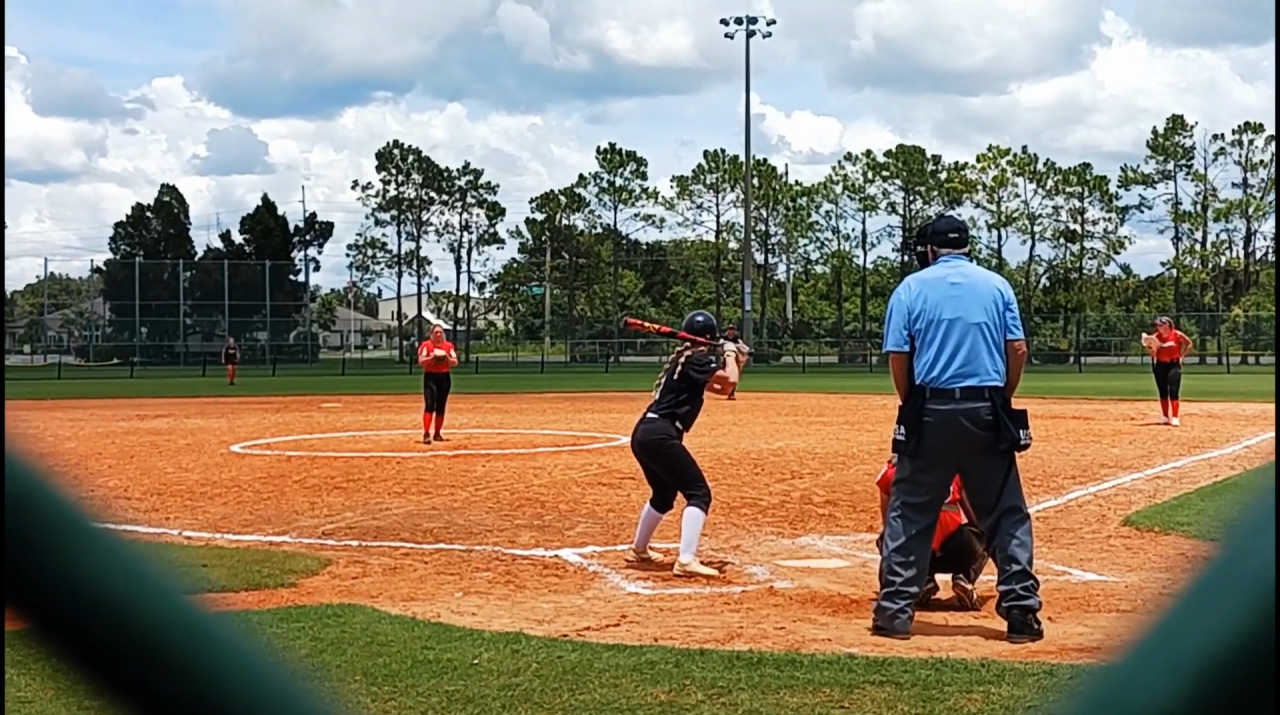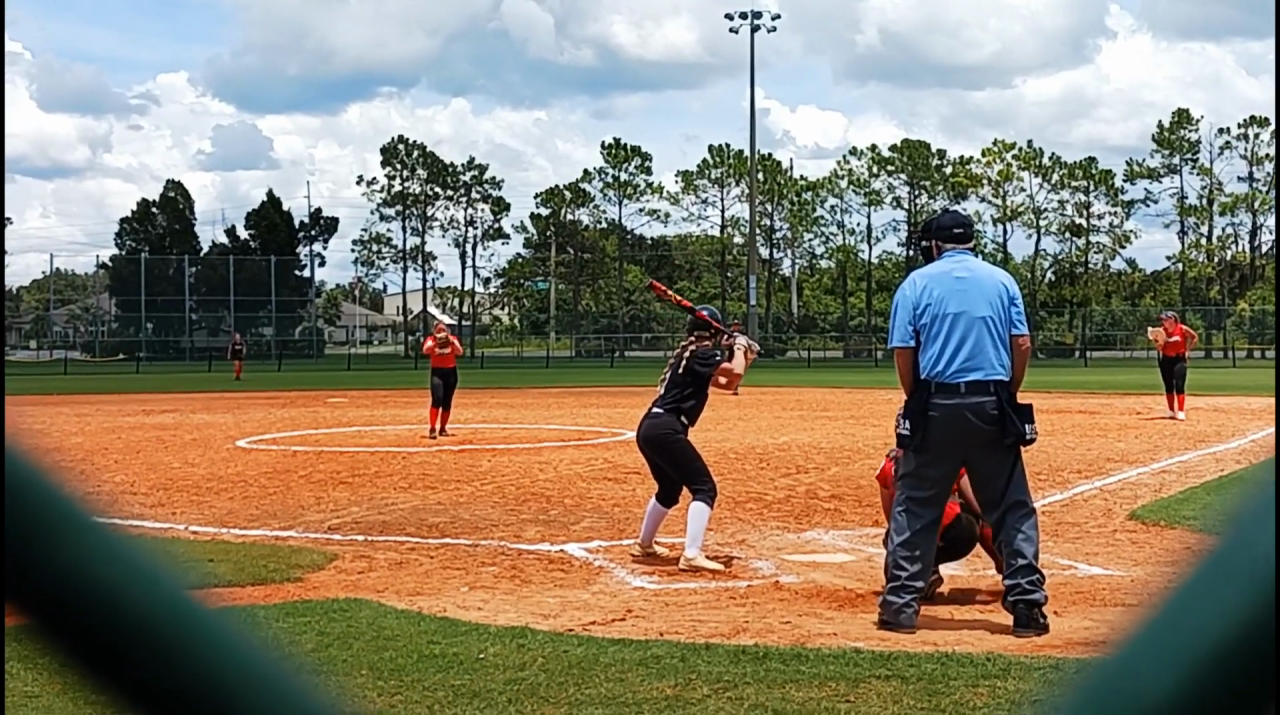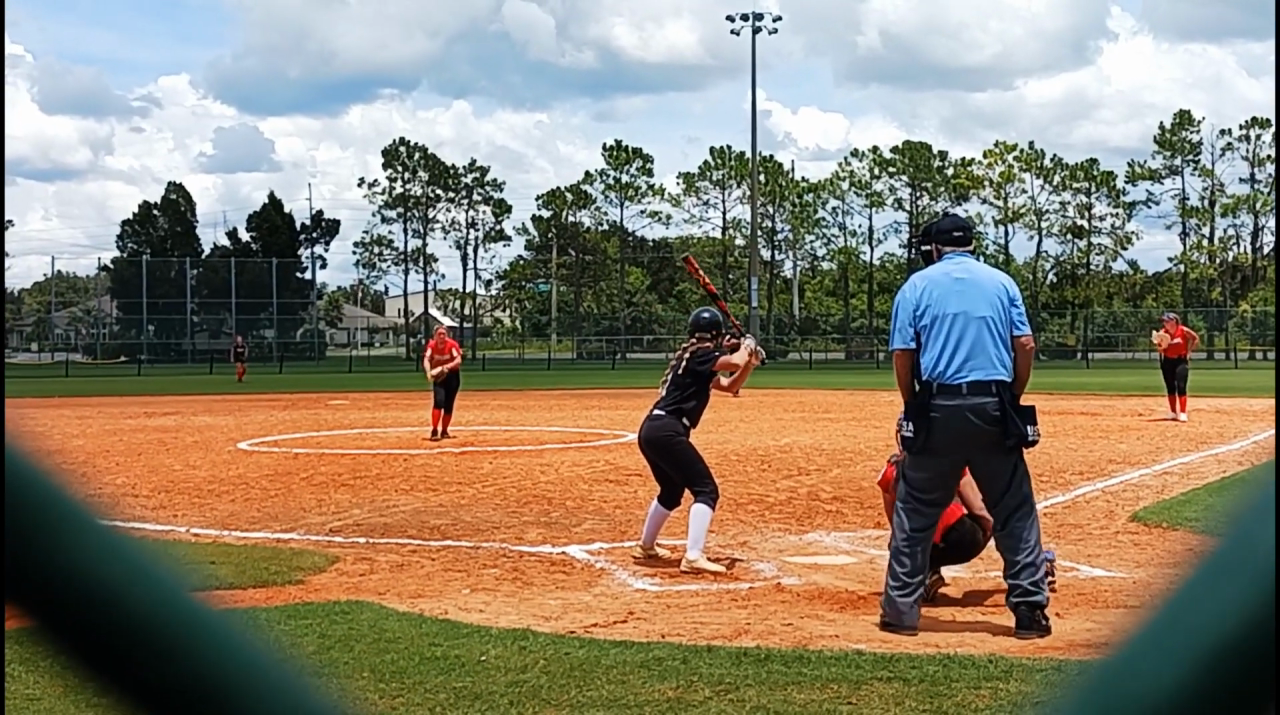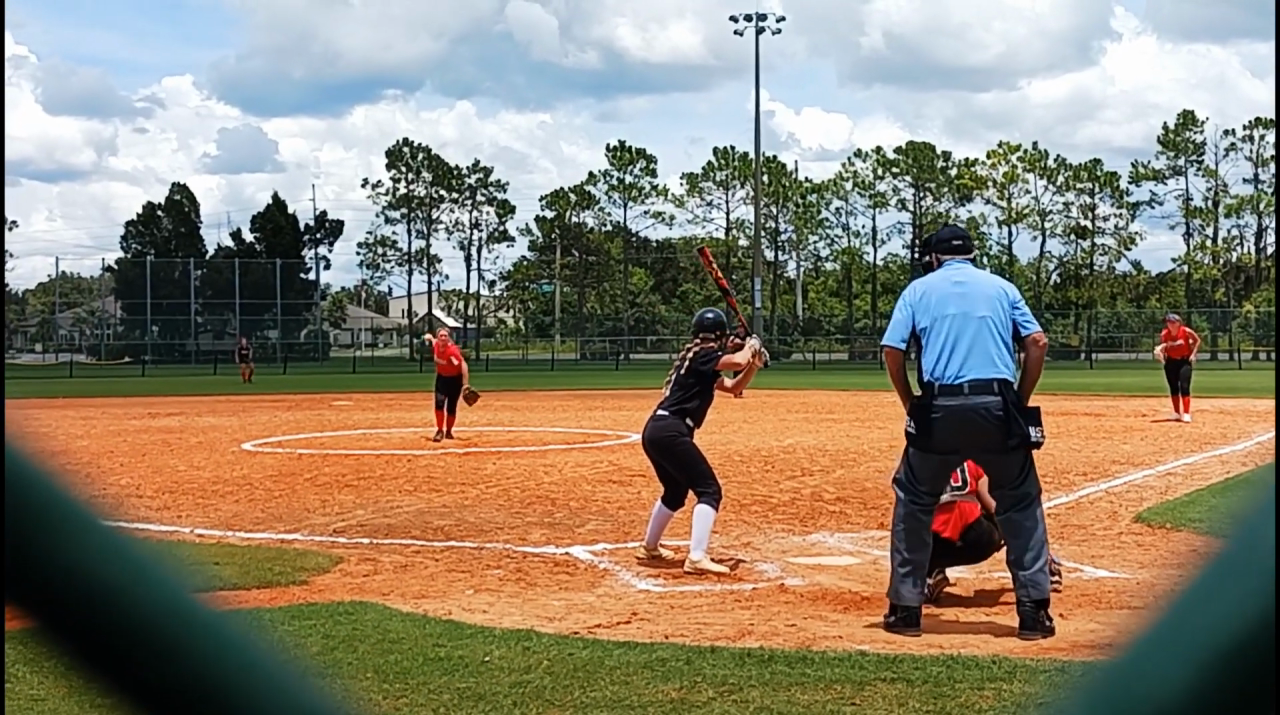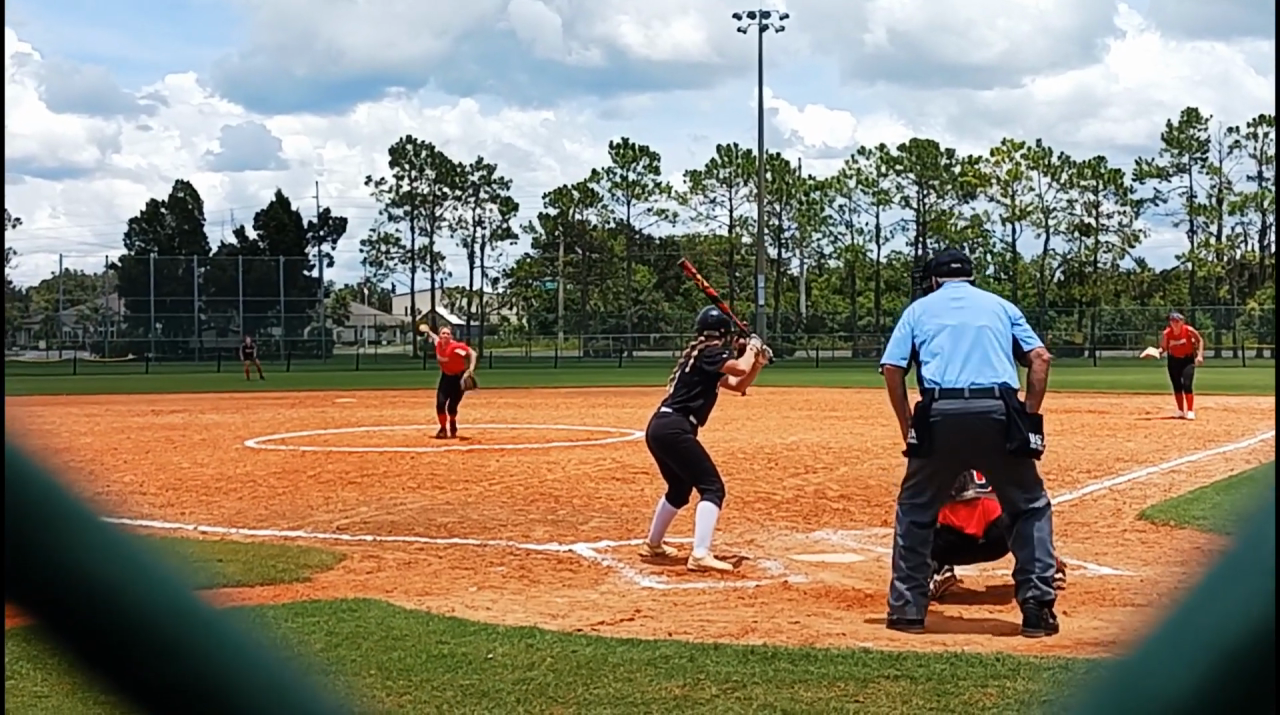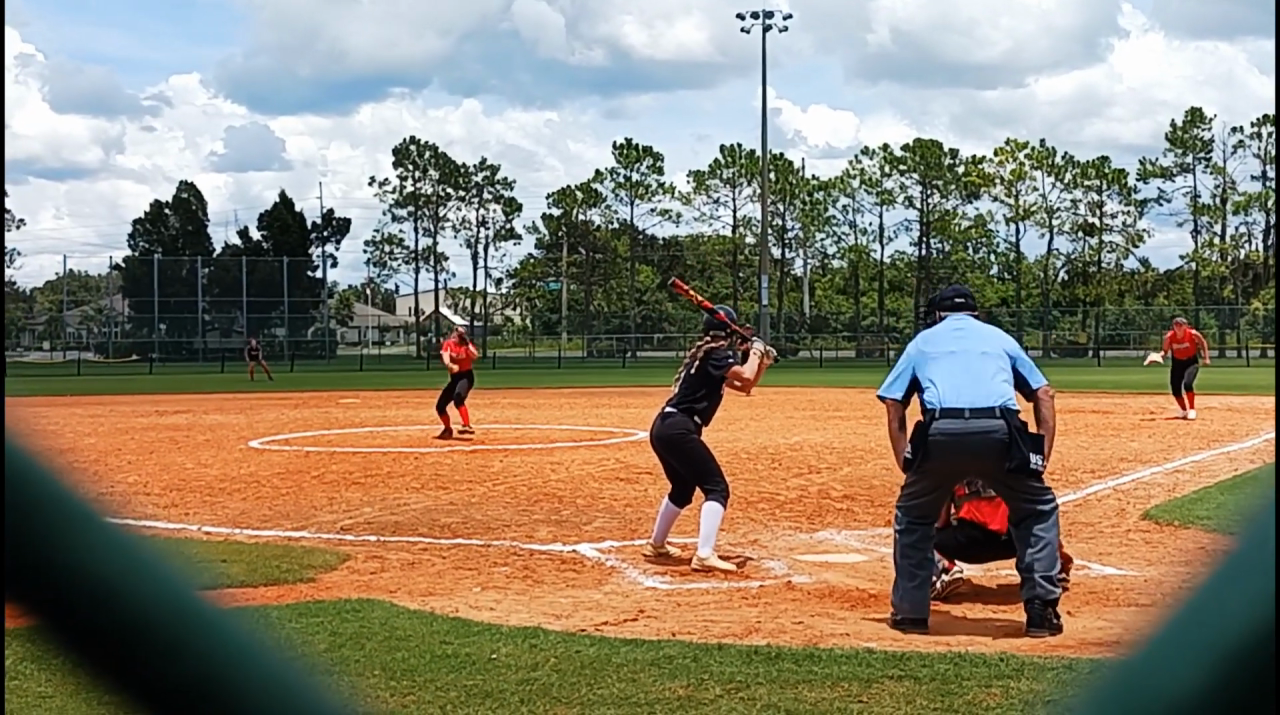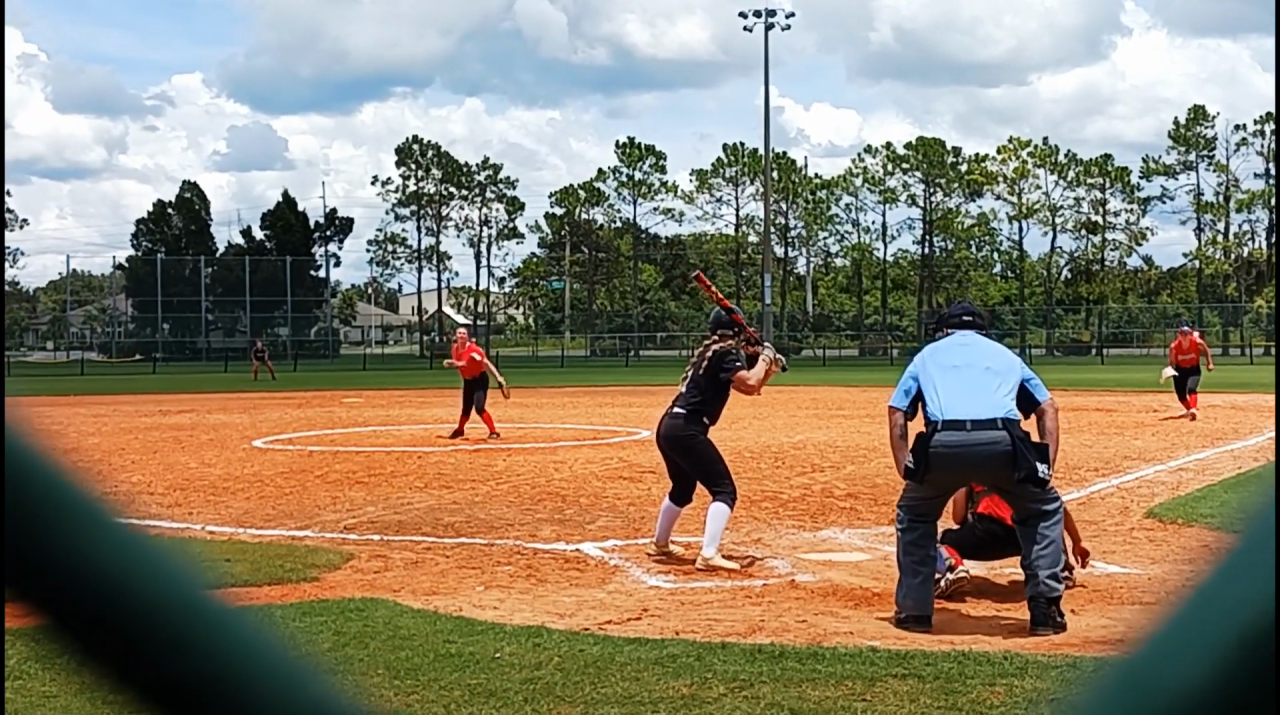
dt=0.2s
person 1, frame 1
left shoulder: (911, 287)
right shoulder: (997, 284)
left elbow: (898, 358)
right elbow: (1018, 350)
left wrist: (912, 409)
right wrist: (1001, 403)
left hip: (931, 411)
right hip: (986, 411)
left knee: (909, 514)
right knee: (1007, 514)
left ankle: (895, 612)
right ankle: (1021, 612)
person 1, frame 2
left shoulder: (916, 282)
right shoulder: (1002, 280)
left elbow: (903, 355)
right elbow: (1022, 346)
left wrist: (916, 406)
right wrist: (1007, 400)
left hip: (936, 406)
right hip: (991, 405)
left knee: (914, 510)
right knee: (1012, 509)
left ankle: (900, 607)
right ankle: (1027, 607)
person 1, frame 3
left shoulder: (918, 284)
right shoulder: (1001, 282)
left elbow: (901, 357)
right elbow: (1026, 346)
left wrist: (913, 408)
right wrist: (1012, 401)
left hip: (938, 407)
right hip: (993, 406)
left knee: (915, 512)
right knee: (1015, 510)
left ankle: (902, 611)
right ankle: (1029, 610)
person 1, frame 4
left shoulder: (918, 289)
right shoulder: (1001, 287)
left elbow: (892, 351)
right elbow: (1037, 342)
left wrist: (911, 406)
right wrist: (1020, 402)
left hip: (940, 407)
right hip: (996, 405)
left knee: (913, 501)
right knee: (1021, 503)
left ankle: (906, 609)
right ankle: (1033, 610)
person 1, frame 5
left shoulder: (919, 308)
right shoulder: (999, 305)
left elbow: (892, 371)
right elbow: (1040, 359)
left wrist: (909, 428)
right wrist: (1029, 419)
left hip: (941, 413)
right hip: (998, 411)
left knee: (915, 512)
right knee: (1030, 508)
left ankle: (908, 609)
right ankle: (1037, 609)
person 1, frame 6
left shoulder: (923, 340)
right shoulder: (1000, 337)
left elbow: (893, 406)
right elbow: (1044, 394)
left wrist: (905, 463)
right wrist: (1040, 459)
left hip: (941, 432)
right hip: (998, 431)
left knee: (914, 515)
right knee: (1038, 510)
left ankle: (910, 612)
right ankle: (1041, 611)
person 1, frame 7
left shoulder: (928, 354)
right shoulder: (1004, 353)
left elbow: (897, 414)
right elbow: (1048, 408)
left wrist: (907, 472)
right wrist: (1044, 469)
left hip: (943, 444)
right hip: (1001, 443)
left knee: (914, 514)
right knee: (1044, 509)
left ankle: (914, 610)
right ankle: (1045, 609)
person 2, frame 1
left shoulder: (684, 360)
right shoulder: (696, 360)
left elbow: (722, 388)
right elbow: (730, 380)
left wrist: (736, 361)
right wrist: (730, 355)
left hip: (644, 433)
right hip: (660, 435)
left knee: (664, 494)
right knee: (699, 493)
left ankle: (638, 549)
right ankle: (686, 560)
person 2, frame 2
left shoulder: (690, 355)
right shoulder: (701, 354)
left elbow: (727, 383)
right elbow: (734, 372)
left wrist: (745, 358)
right wrist: (739, 347)
left hip: (650, 428)
right hip: (665, 430)
left knee: (670, 488)
right knee: (704, 488)
left ankle: (644, 544)
right ankle: (691, 555)
person 2, frame 3
left shoulder: (694, 358)
right shoulder: (701, 355)
left elbow: (729, 386)
right elbow: (735, 361)
left wrist: (750, 363)
right wrist: (747, 345)
left hip: (651, 430)
right hip: (667, 432)
left knee: (672, 490)
right knee: (706, 490)
left ankle: (646, 546)
right ankle: (693, 557)
person 2, frame 4
left shoulder: (697, 359)
right shoulder: (704, 355)
left elbow: (733, 388)
right elbow: (737, 361)
left wrist: (754, 364)
right wrist: (751, 345)
left hip: (655, 431)
right hip: (670, 433)
left knee: (675, 491)
right knee: (709, 490)
left ankle: (649, 547)
right ankle: (697, 558)
person 2, frame 5
left shoulder: (700, 355)
right shoulder: (710, 353)
left elbow: (738, 385)
right elbow: (741, 369)
left wrist: (758, 361)
right wrist: (751, 348)
left hip: (659, 428)
right hip: (674, 429)
left knee: (679, 488)
right knee: (712, 488)
left ankle: (653, 543)
right ankle: (700, 555)
person 2, frame 6
left shoulder: (705, 354)
right shoulder: (716, 354)
left elbow: (743, 386)
right elbow: (746, 377)
left wrist: (763, 362)
right wrist: (756, 352)
left hip: (663, 428)
right hip: (679, 429)
left knee: (682, 489)
right knee: (717, 488)
left ankle: (656, 544)
right ankle: (704, 556)
person 2, frame 7
left shoulder: (711, 353)
right shoulder: (725, 355)
left elbow: (749, 389)
right elbow: (750, 382)
left wrist: (770, 368)
right wrist: (764, 360)
left hip: (669, 426)
right hip: (687, 430)
left knee: (683, 488)
right knee: (724, 490)
left ankle: (660, 542)
right ankle: (708, 555)
